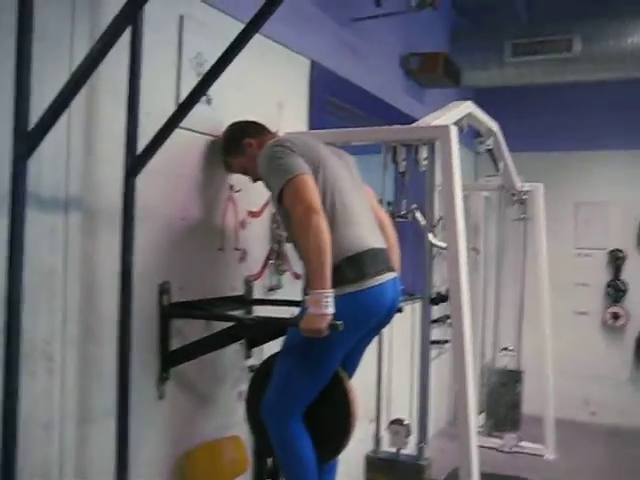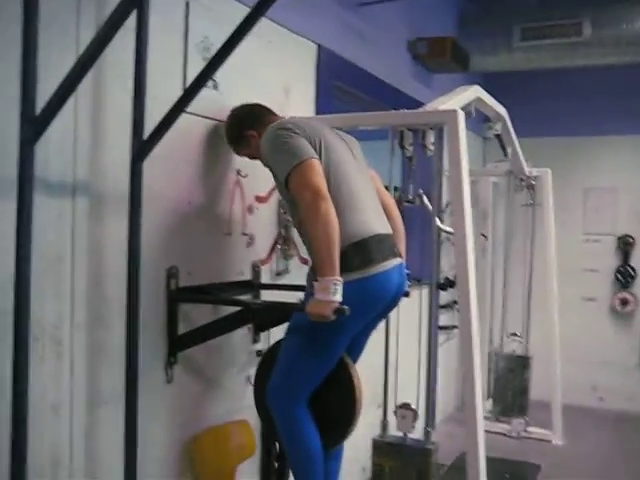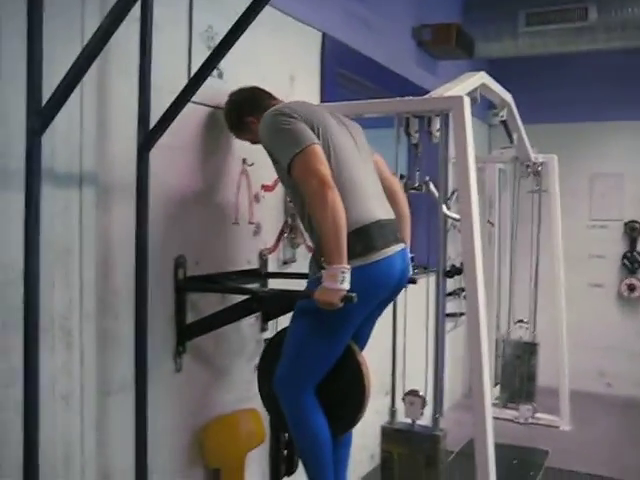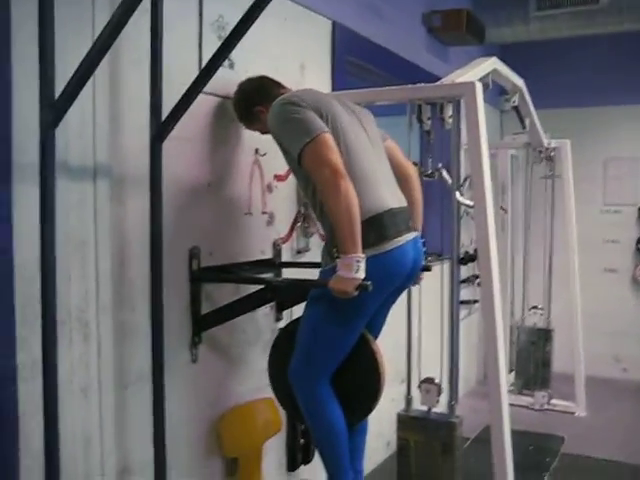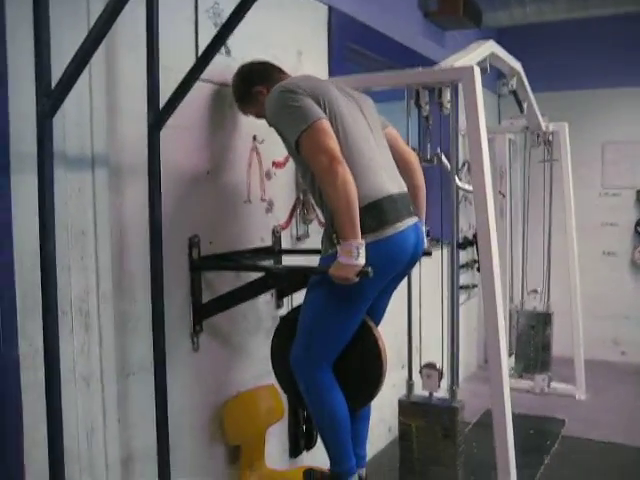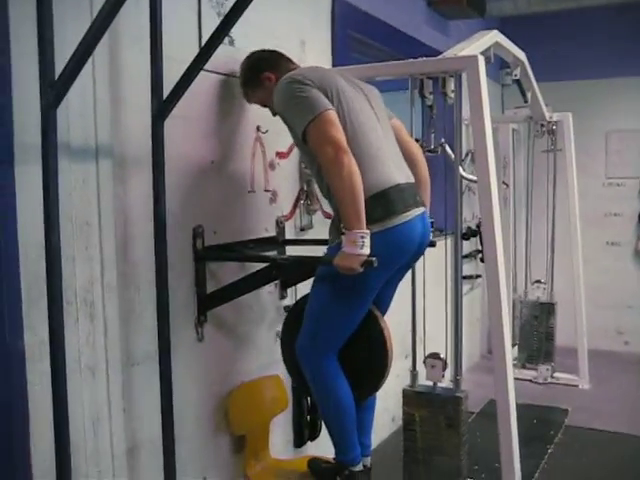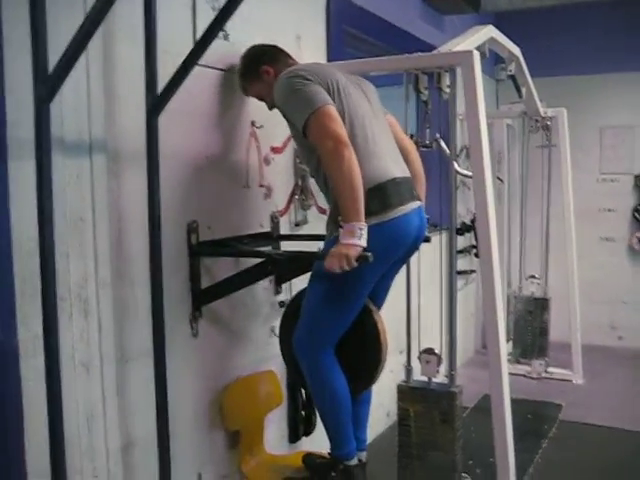
dt=0.2s
person 1, frame 1
left shoulder: (277, 151)
right shoulder: (330, 153)
left elbow: (310, 214)
right elbow: (383, 220)
left wrist: (319, 302)
left hip: (351, 291)
right hip: (385, 285)
left knee: (281, 410)
person 1, frame 2
left shoulder: (279, 134)
right shoulder: (336, 137)
left elbow: (317, 201)
right elbow: (388, 204)
left wrist: (327, 288)
left hip: (356, 276)
right hip: (389, 271)
left knee: (286, 396)
right knee: (324, 389)
person 1, frame 3
left shoulder: (277, 119)
right shoulder: (338, 121)
left elbow: (322, 189)
right elbow: (393, 186)
left wrist: (335, 275)
left hip: (360, 264)
right hip: (391, 257)
left knee: (293, 385)
right knee: (330, 379)
person 1, frame 4
left shoulder: (286, 109)
right shoulder: (350, 109)
left elbow: (335, 178)
right elbow: (408, 173)
left wrist: (351, 264)
left hip: (373, 255)
right hip: (406, 246)
left knee: (308, 375)
right knee: (345, 367)
person 1, frame 5
left shoulder: (284, 95)
right shoulder: (350, 95)
left elbow: (332, 165)
right elbow: (409, 160)
left wrist: (351, 251)
right wrist: (418, 226)
left hip: (373, 240)
right hip: (405, 231)
left knee: (310, 362)
right knee: (348, 355)
person 1, frame 6
left shoulder: (292, 86)
right shoulder: (355, 86)
left elbow: (339, 156)
right elbow: (413, 152)
left wrist: (355, 240)
left hip: (379, 229)
right hip: (412, 221)
left knee: (315, 350)
person 1, frame 7
left shoulder: (293, 81)
right shoulder: (350, 82)
left elbow: (339, 148)
right elbow: (407, 149)
left wrist: (352, 233)
left hip: (376, 222)
right hip: (408, 215)
left knee: (312, 344)
right knee: (350, 338)
